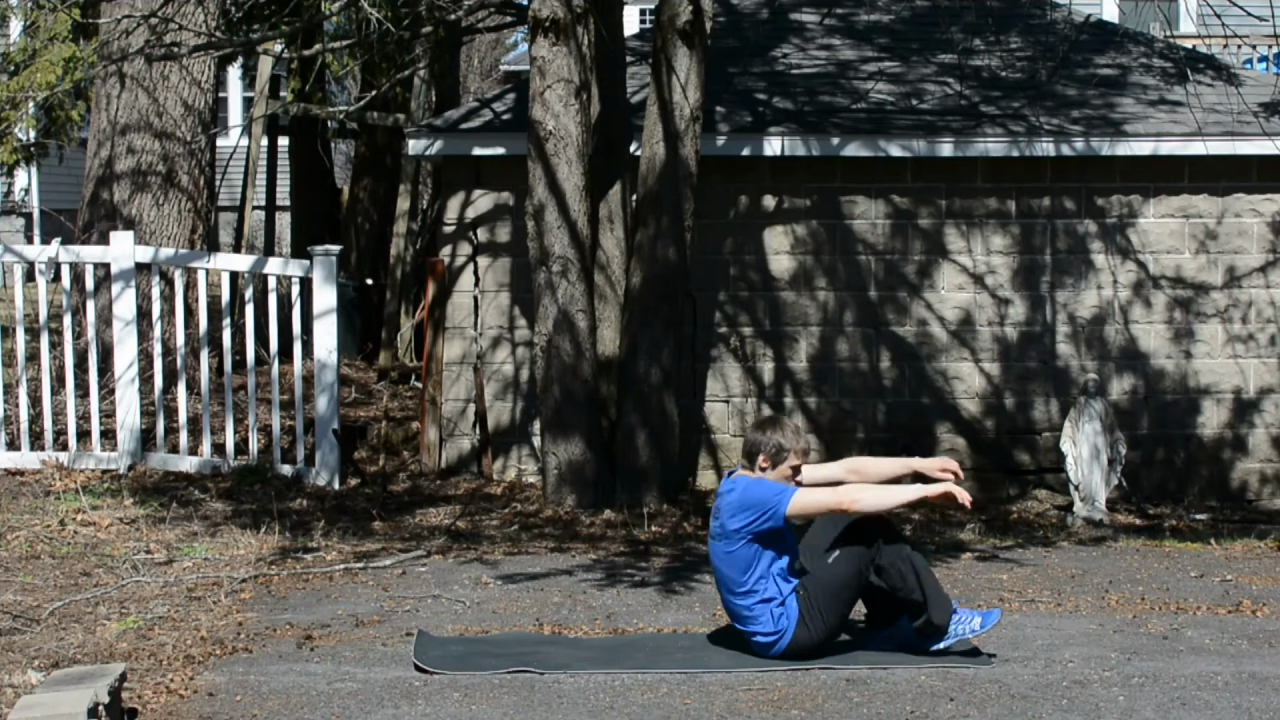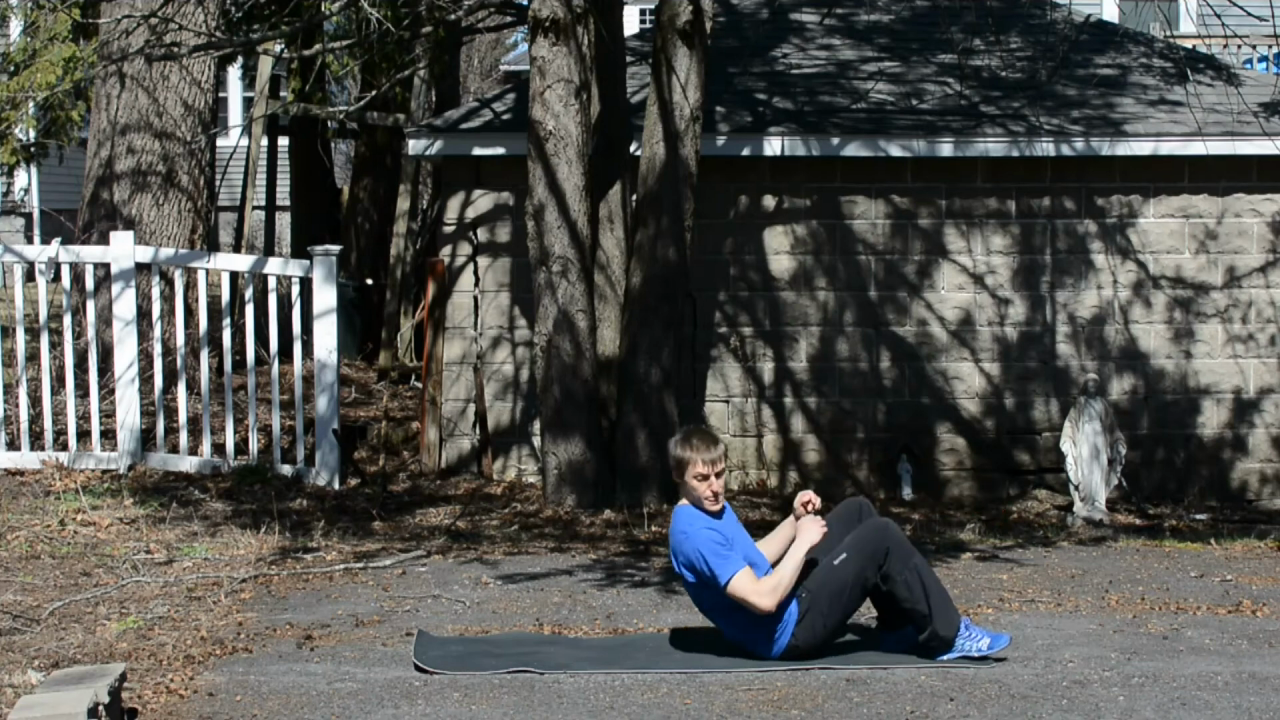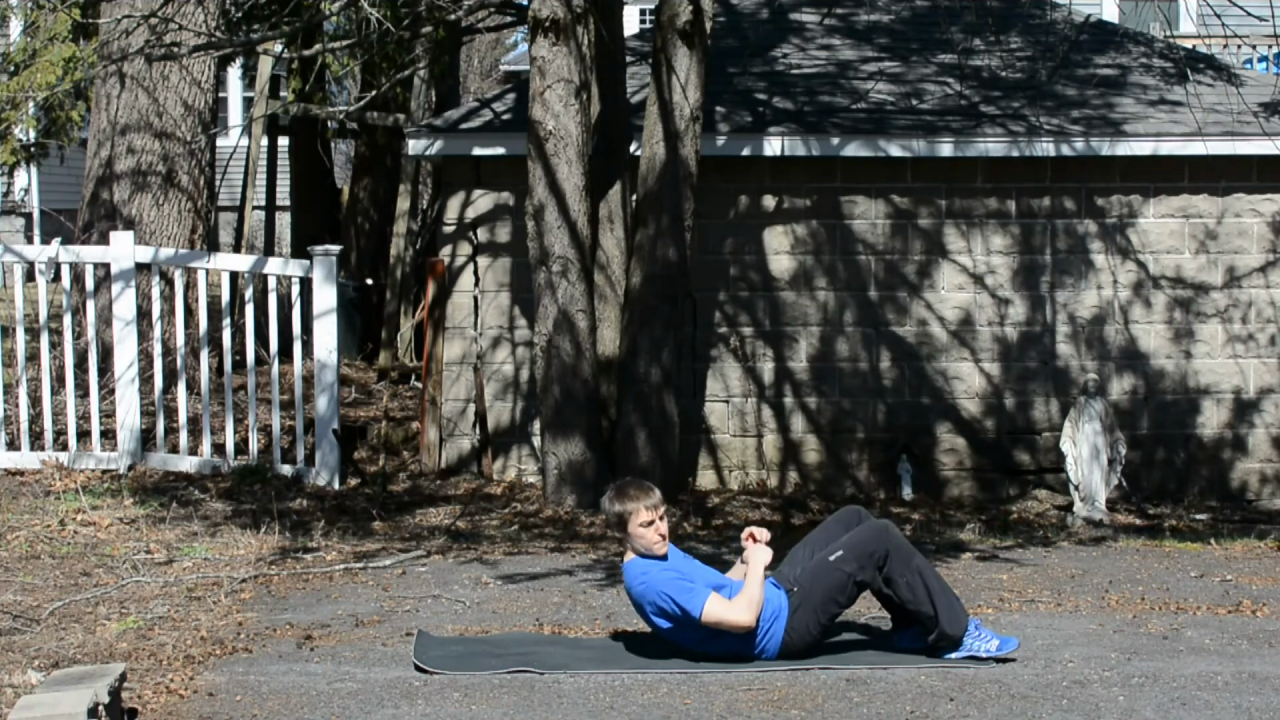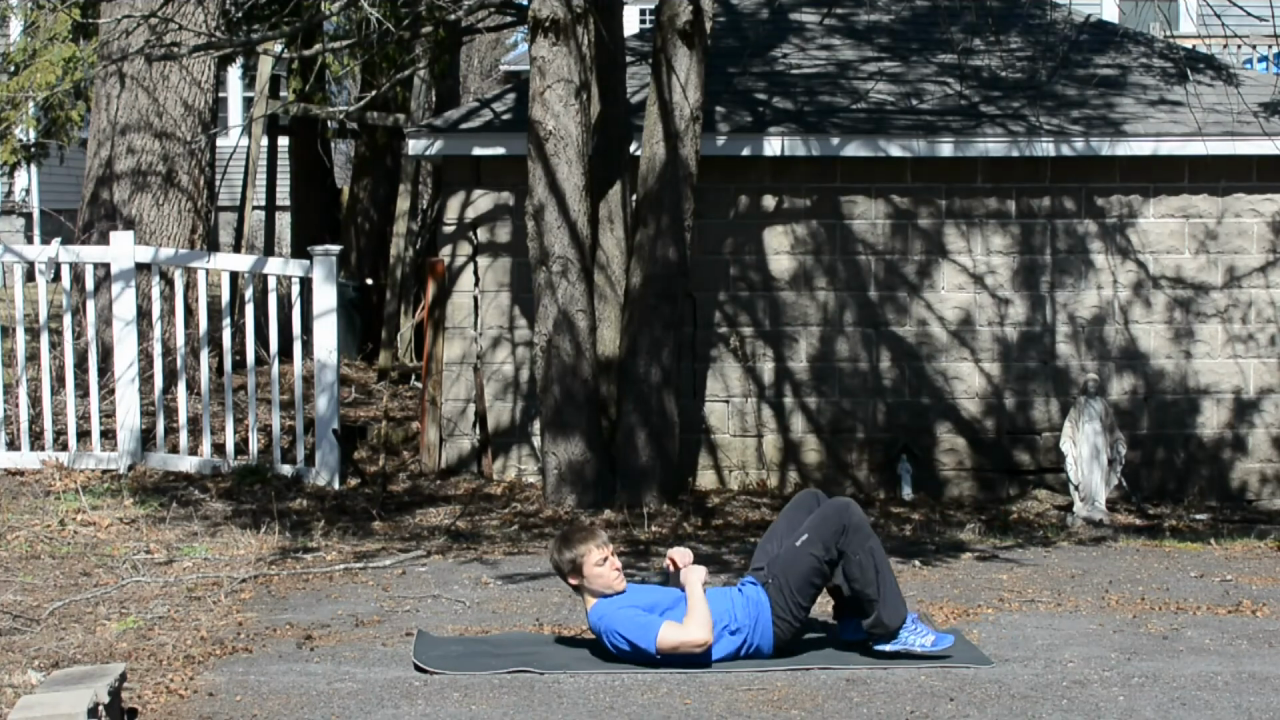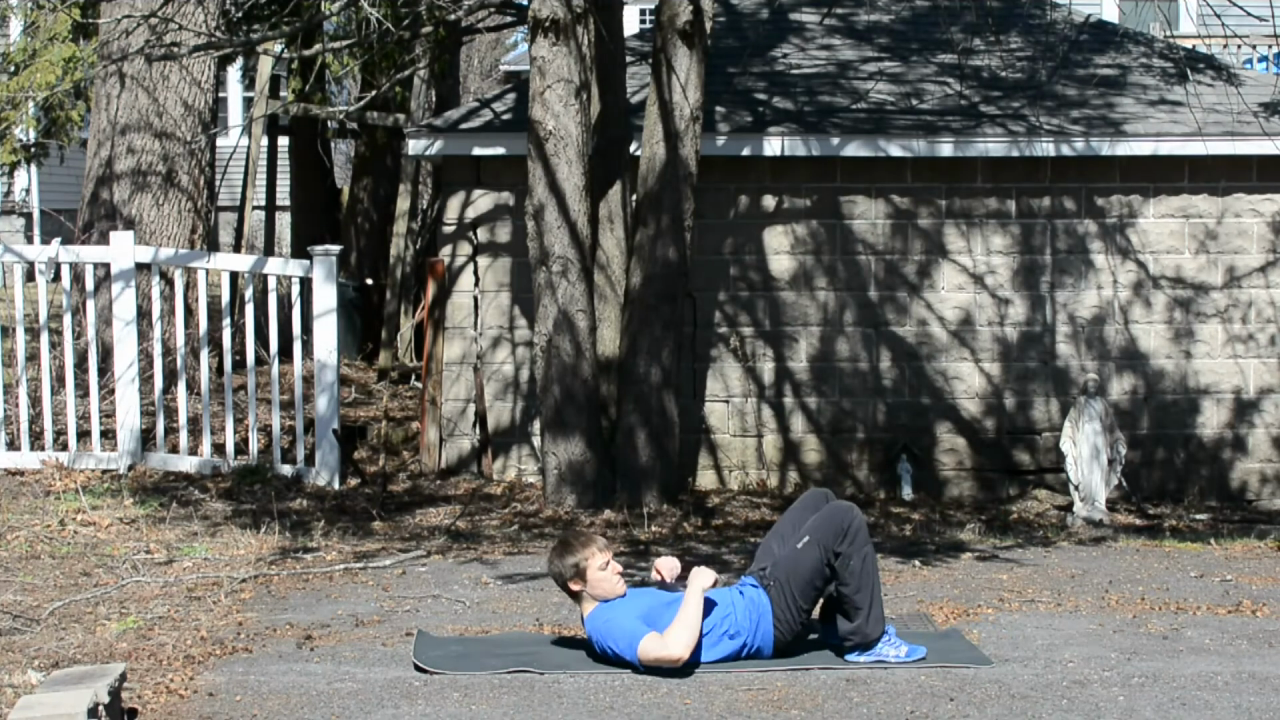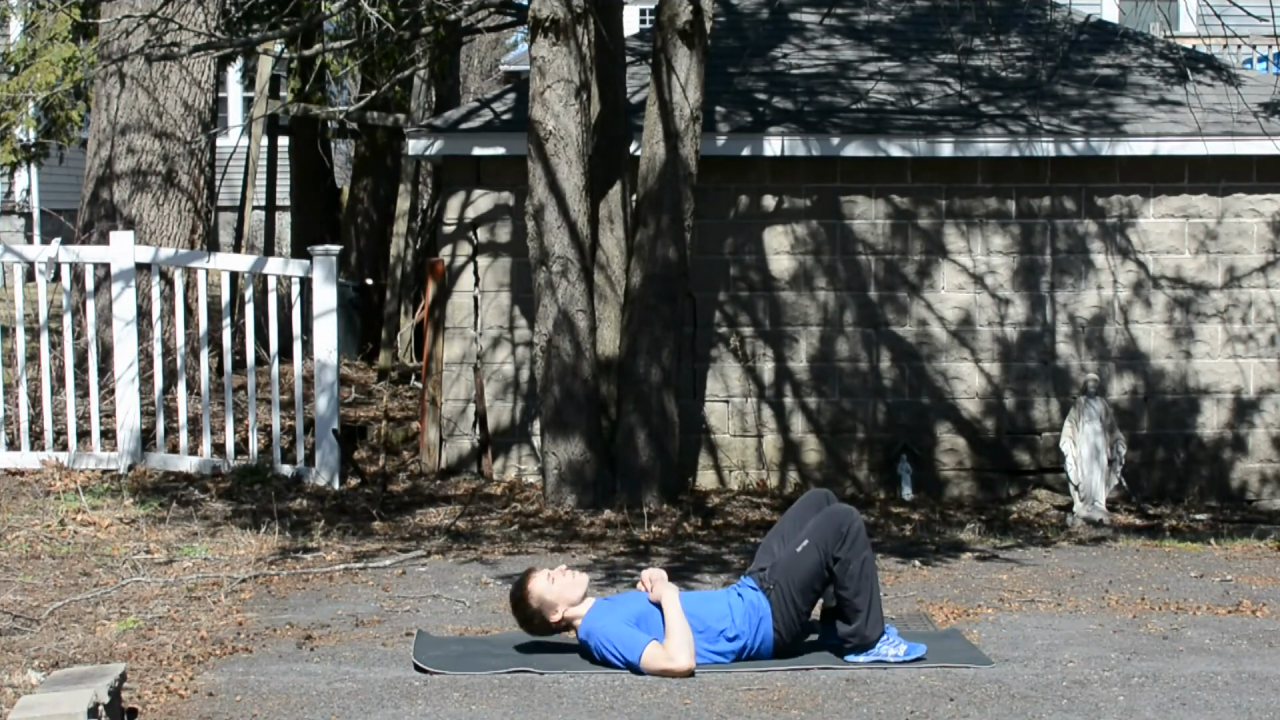
dt=0.4s
person 1, frame 1
left shoulder: (749, 478)
right shoulder: (751, 495)
left elbow: (847, 470)
right elbow: (844, 502)
left wrist: (918, 465)
right wrist: (925, 490)
left hip: (784, 604)
right hip: (786, 631)
right knee: (870, 531)
left ankle: (893, 625)
right ankle: (939, 625)
person 1, frame 2
left shoulder: (713, 507)
right shoulder: (693, 534)
right elbow: (764, 598)
left wrist: (794, 519)
right wrist: (803, 542)
left hip: (783, 607)
right hip: (786, 632)
left knee: (856, 510)
right knee: (882, 535)
left ankle: (900, 630)
right ankle: (944, 638)
person 1, frame 3
left shoulder: (658, 551)
right shoulder: (648, 581)
right elbow: (741, 617)
left wrist: (746, 559)
right wrist: (757, 564)
left hip: (775, 598)
right hip: (781, 626)
left knee: (855, 519)
right knee: (881, 539)
left ankle: (914, 627)
right ankle: (952, 636)
person 1, frame 4
left shoulder: (615, 597)
right shoulder: (612, 620)
right elbow: (697, 638)
left wrist: (679, 575)
right wrist: (692, 582)
left hip: (749, 593)
right hip: (765, 618)
left knee: (812, 500)
right knee: (843, 514)
left ankle: (856, 620)
right ankle: (891, 627)
person 1, frame 5
left shoulder: (613, 604)
right shoulder: (606, 626)
right elbow: (675, 652)
left wrist: (665, 581)
right wrist: (695, 588)
left hip: (751, 593)
right hip: (767, 619)
left knee: (821, 500)
right knee: (845, 519)
left ankle: (840, 626)
right ankle: (866, 641)
person 1, frame 6
left shoulder: (603, 611)
right shoulder: (602, 630)
right elbow: (679, 661)
left wrist: (650, 588)
right wrist: (668, 597)
left hip: (748, 593)
right hip: (765, 619)
left knee: (820, 501)
right knee: (844, 522)
left ankle: (838, 626)
right ankle: (865, 641)
